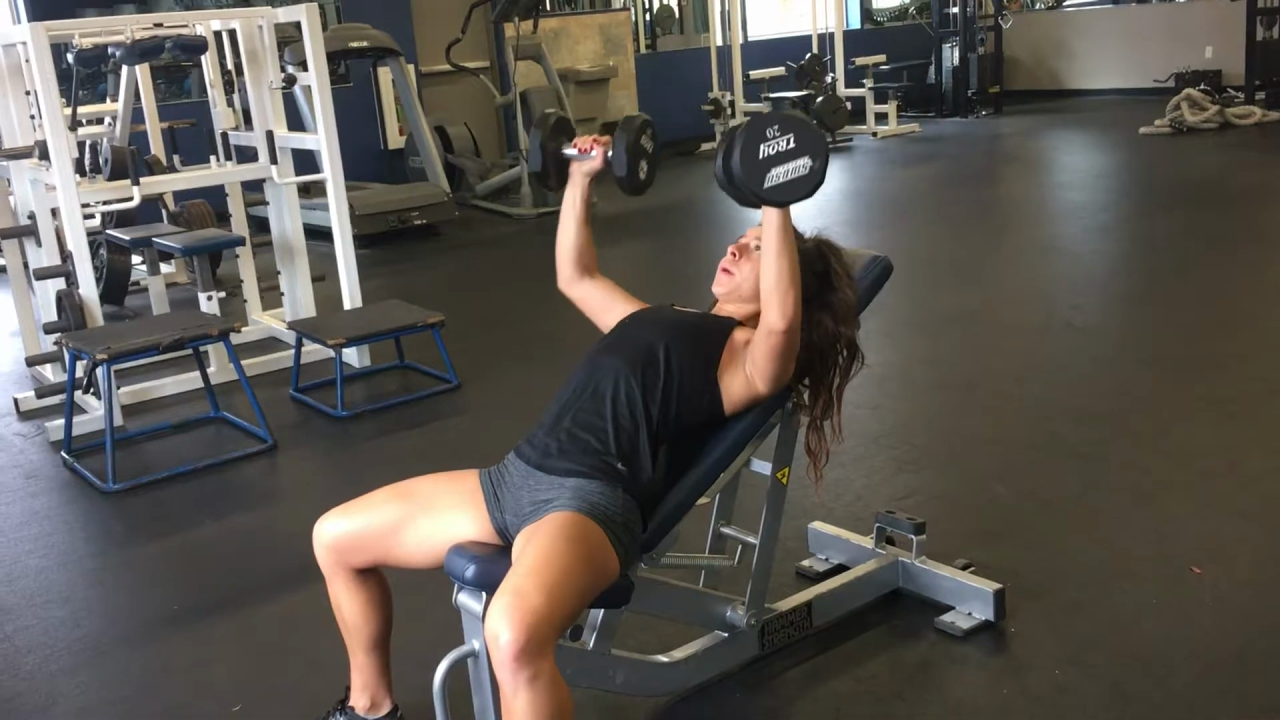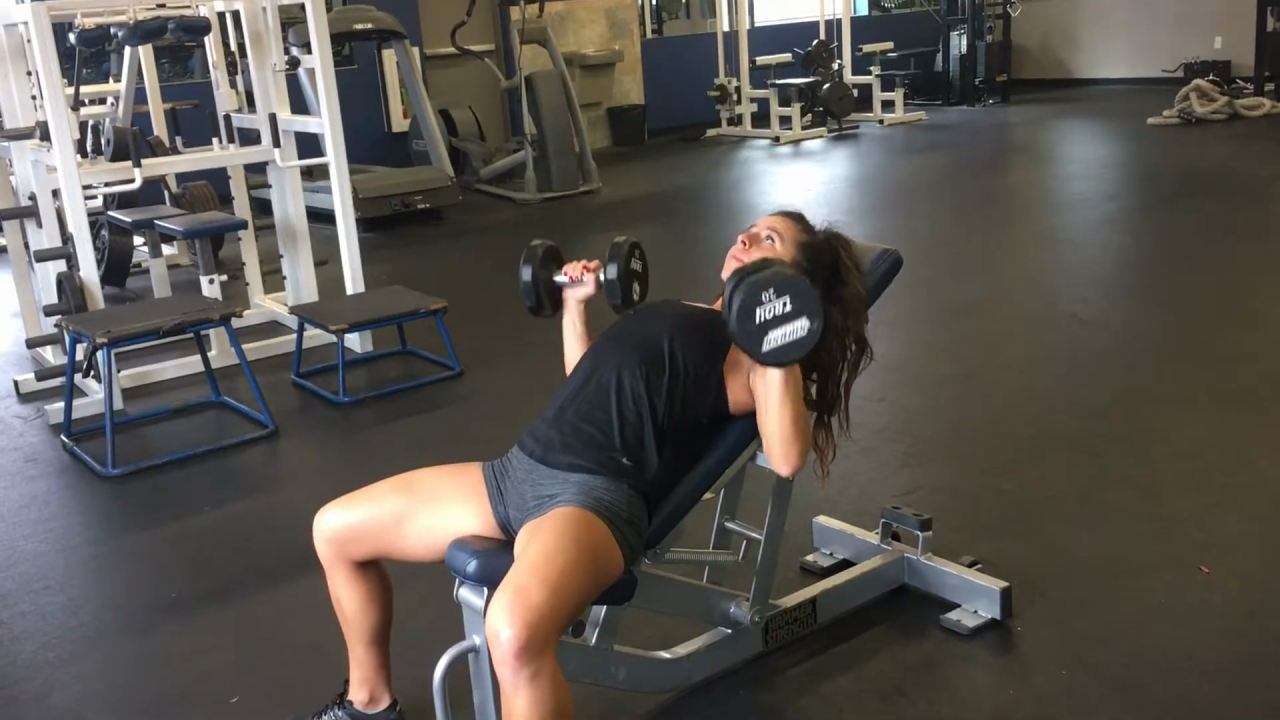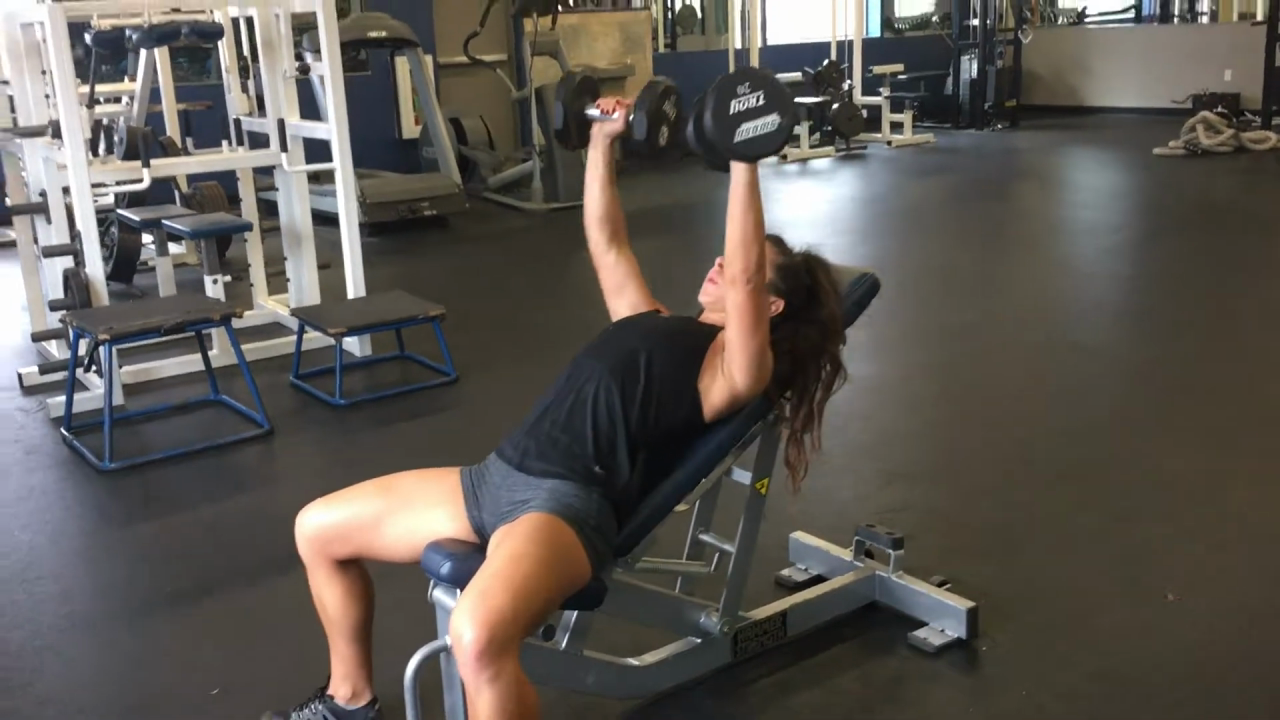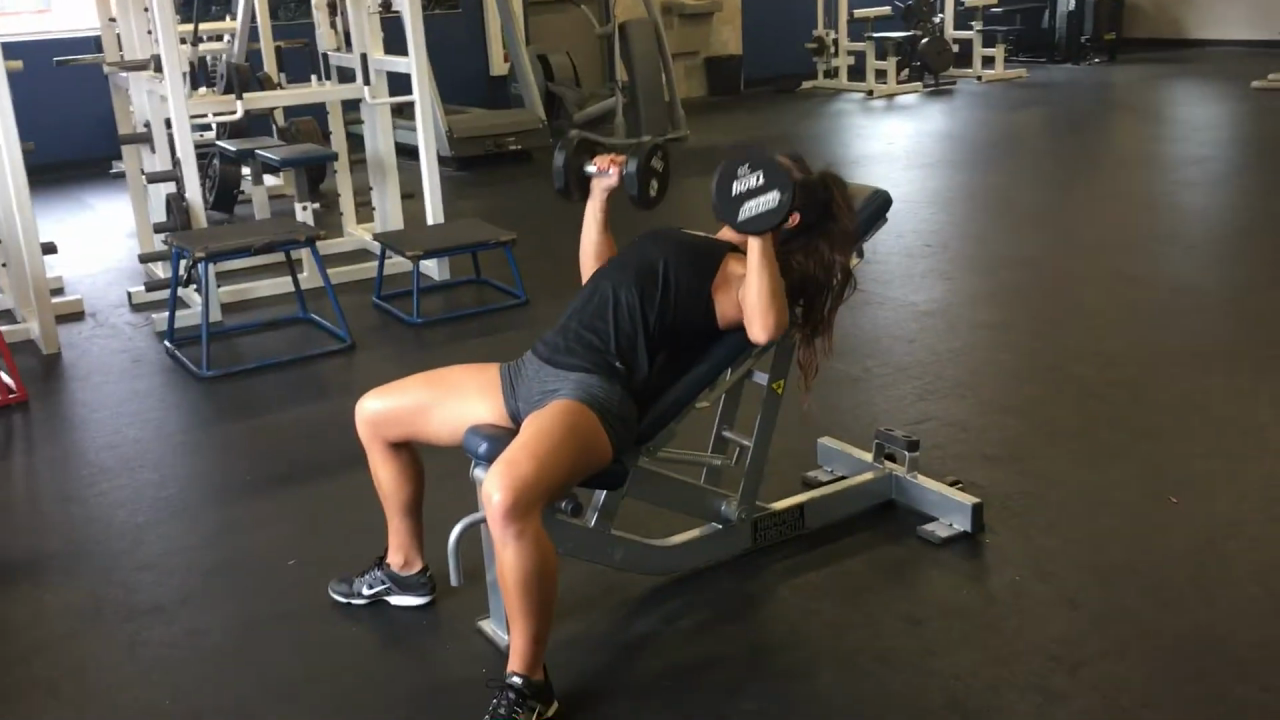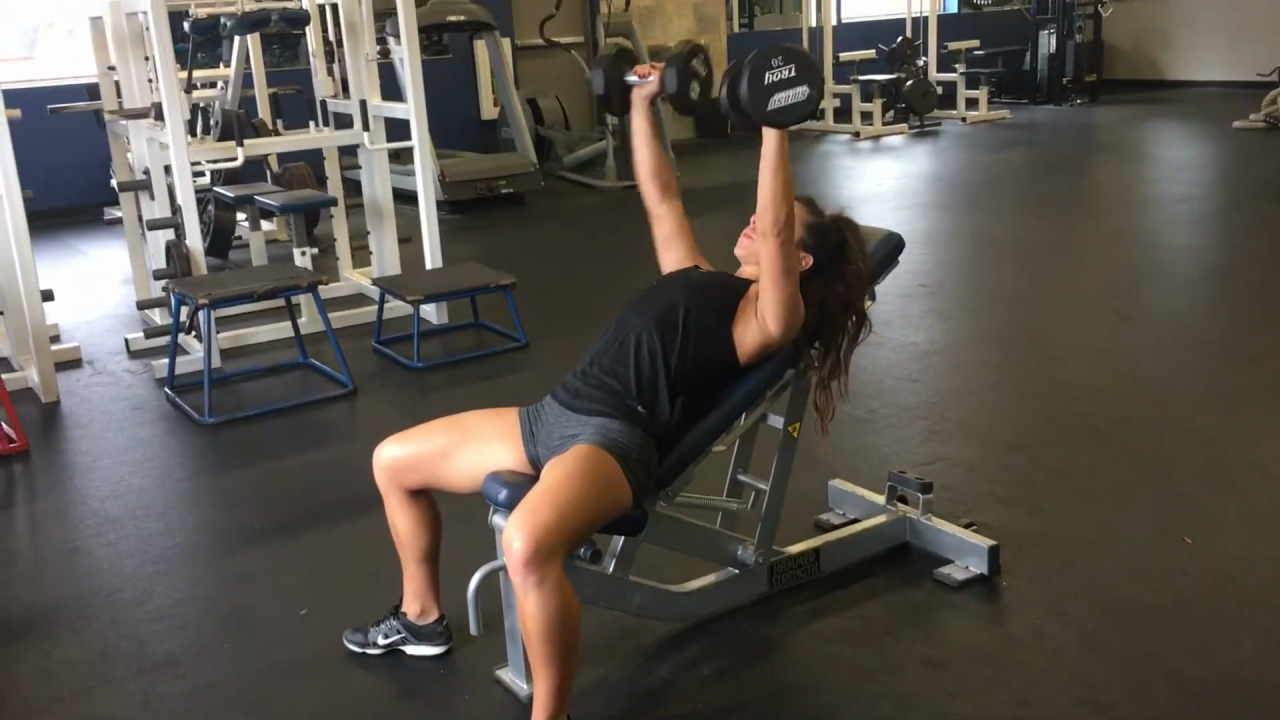
dt=1s
person 1, frame 1
left shoulder: (756, 356)
right shoulder: (661, 319)
left elbow: (782, 317)
right elbow: (575, 276)
left wrist: (775, 204)
right wrist: (581, 178)
left hip: (595, 498)
right hip: (517, 474)
left knee: (514, 634)
right knee: (335, 537)
person 1, frame 2
right shoulder: (678, 315)
left elbow: (786, 456)
right wrist: (574, 303)
left hip: (599, 491)
right hip: (521, 467)
left knee: (515, 632)
right knee: (336, 530)
person 1, frame 3
left shoulder: (740, 365)
right shoulder: (654, 322)
left elbow: (744, 277)
right elbow: (606, 242)
left wrist: (744, 161)
right wrist: (602, 141)
left hip: (570, 502)
right hip: (499, 475)
left knee: (479, 636)
right knee: (318, 529)
person 1, frame 4
left shoulder: (748, 271)
right shoulder: (691, 245)
left elbow: (764, 328)
right elbow: (595, 272)
left wrist: (758, 225)
right wrist: (600, 192)
left hip: (597, 390)
right hip: (536, 367)
left knee: (507, 497)
right knee: (375, 414)
right ankle: (405, 567)
person 1, frame 5
left shoulder: (771, 313)
right shoulder: (698, 277)
left elbow: (776, 234)
right elbow: (659, 193)
left wrist: (774, 124)
right wrist: (642, 104)
left hip: (616, 438)
right hip: (554, 412)
left knee: (527, 545)
right knee: (392, 461)
right ankle: (421, 616)
